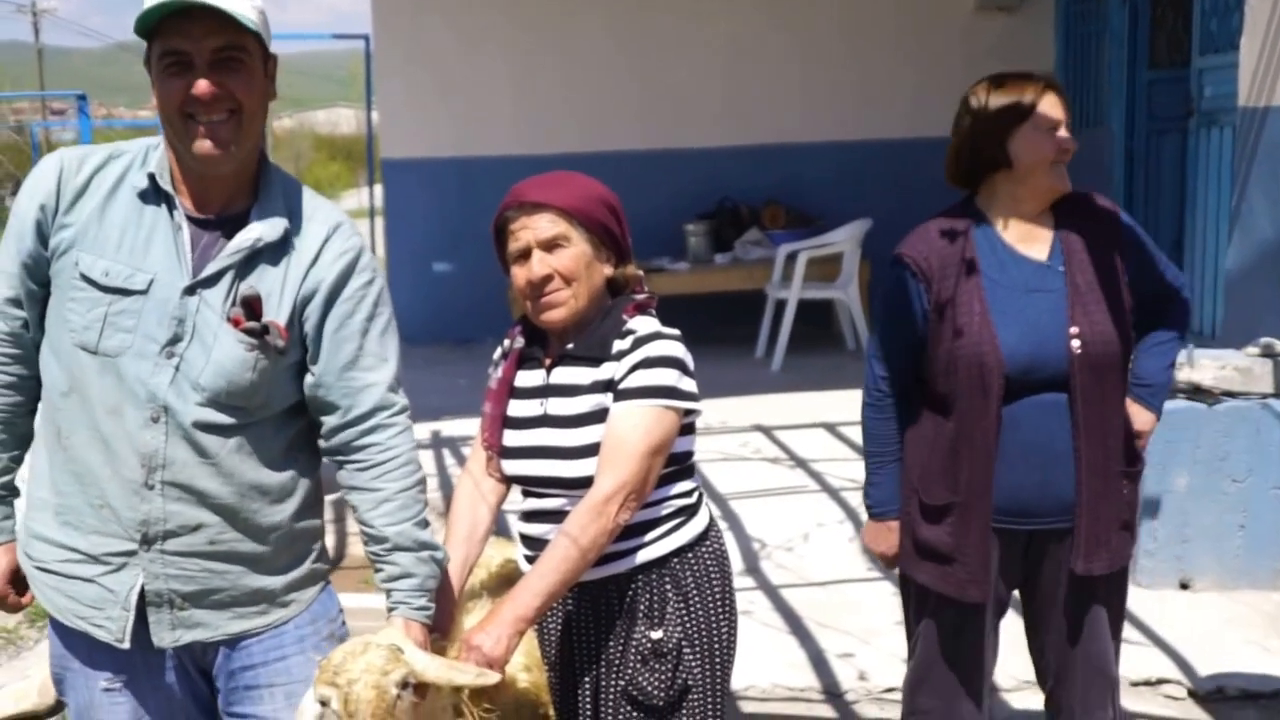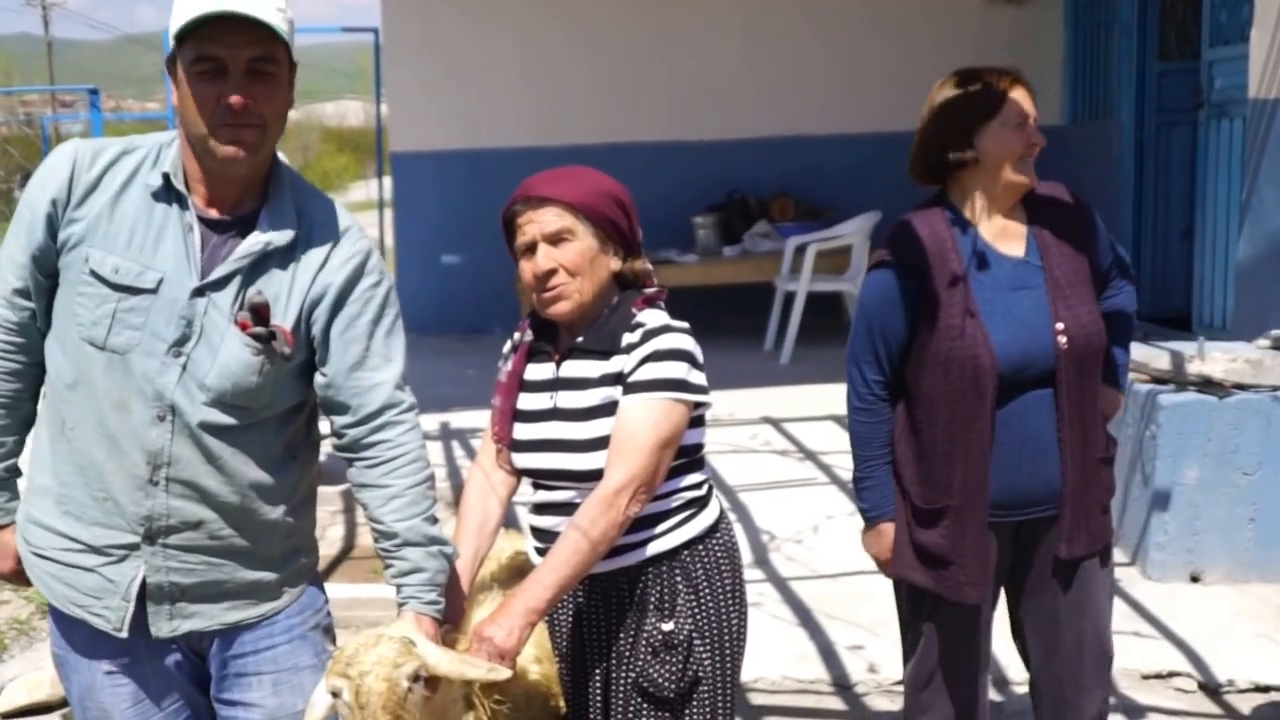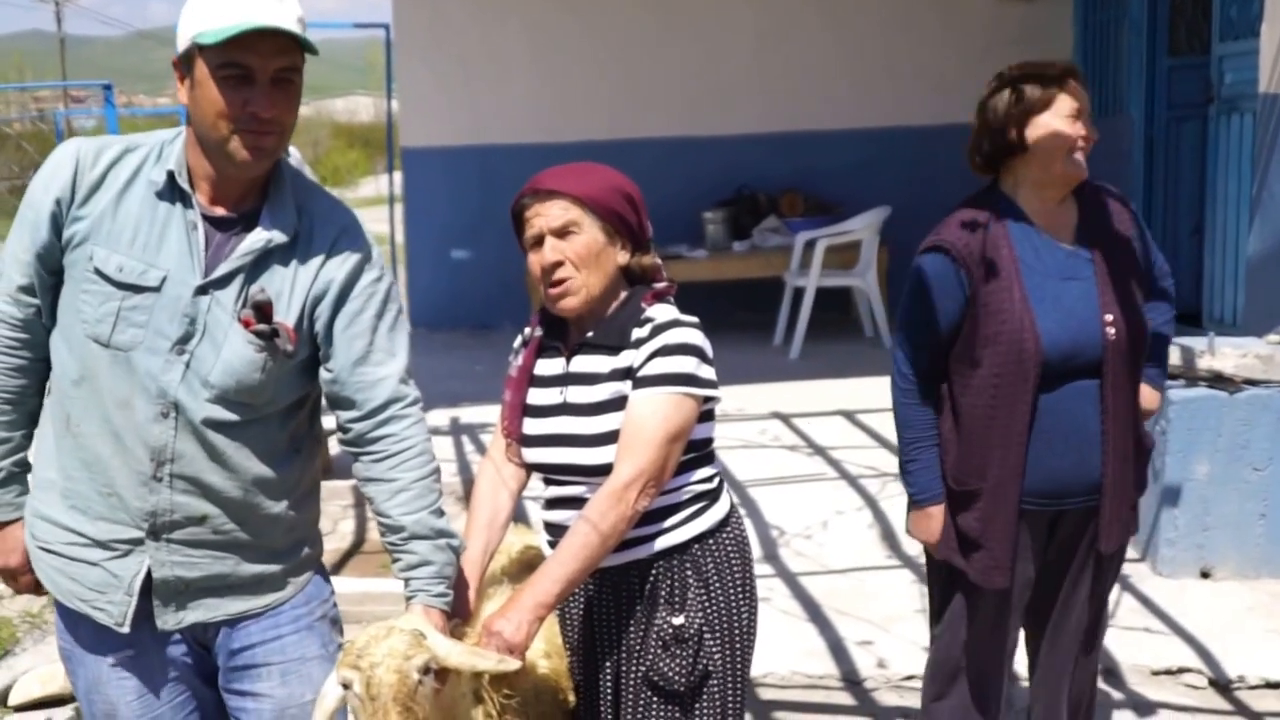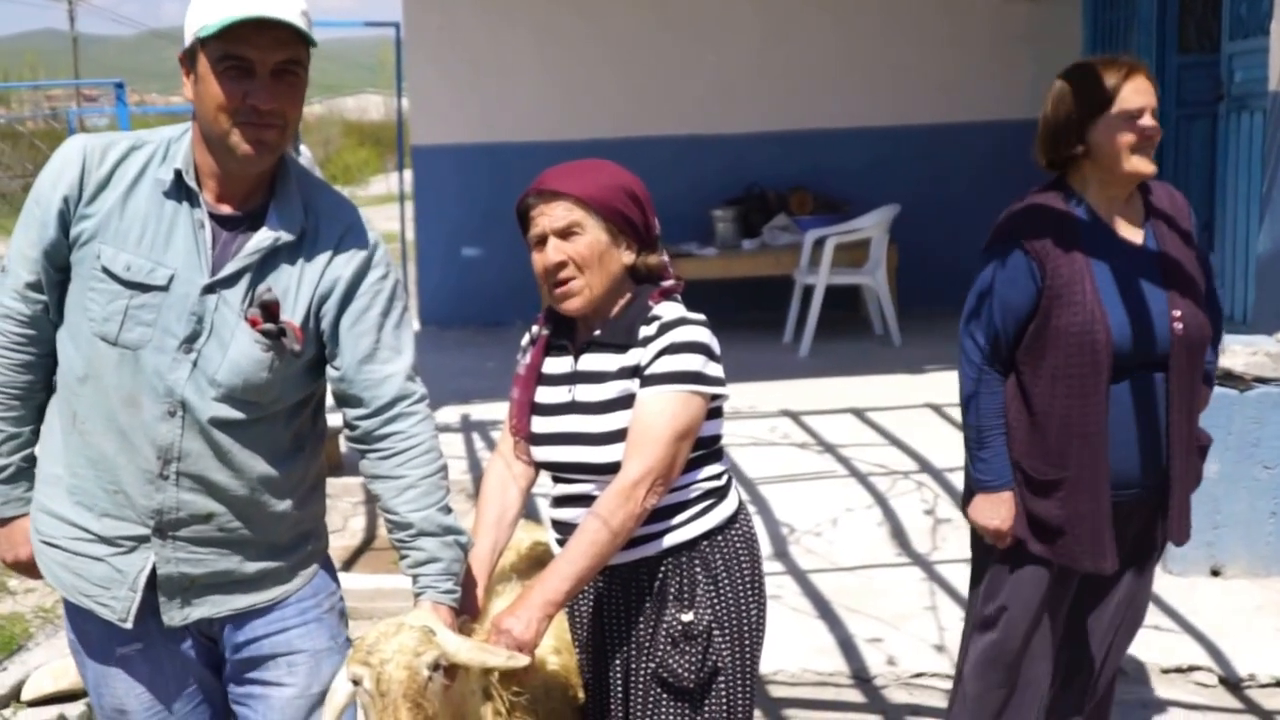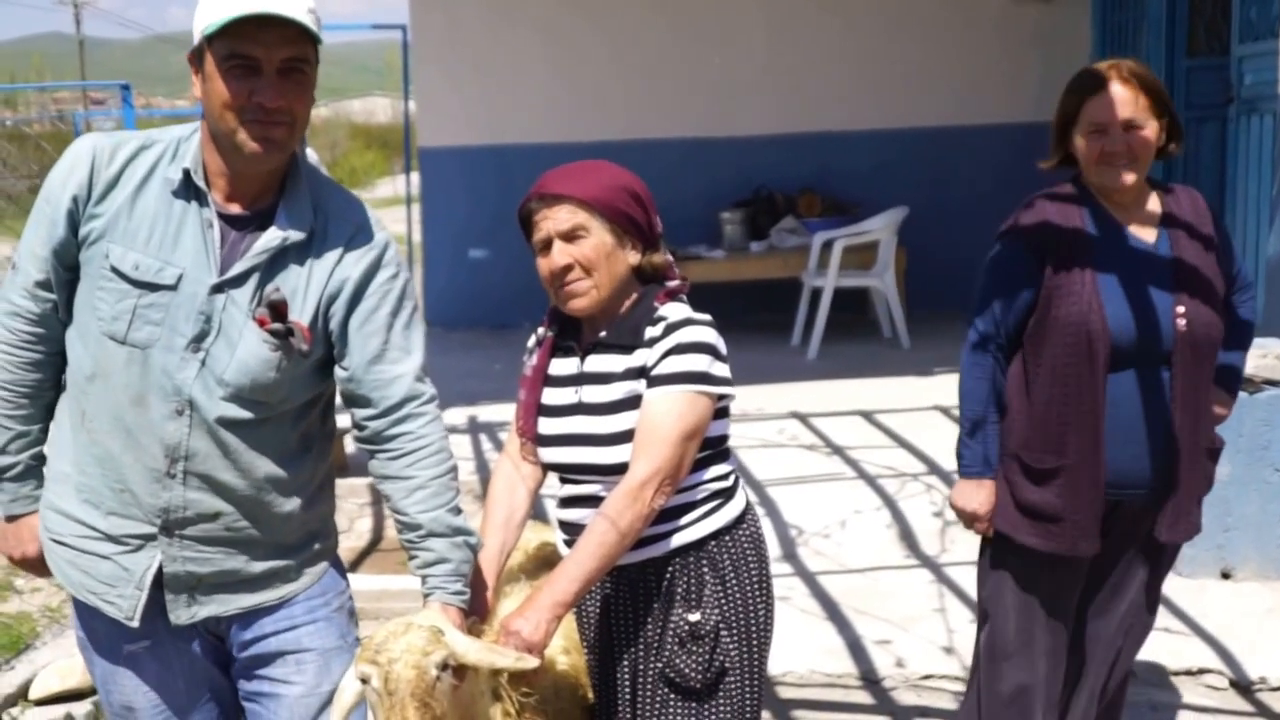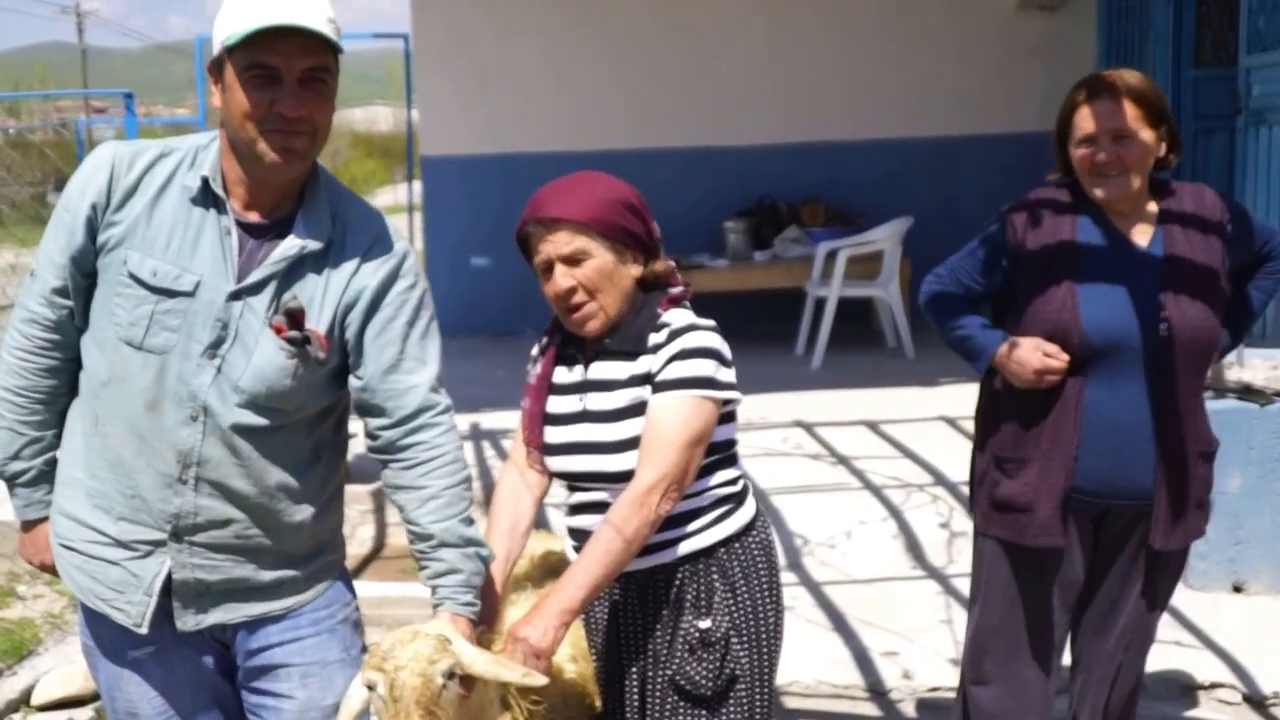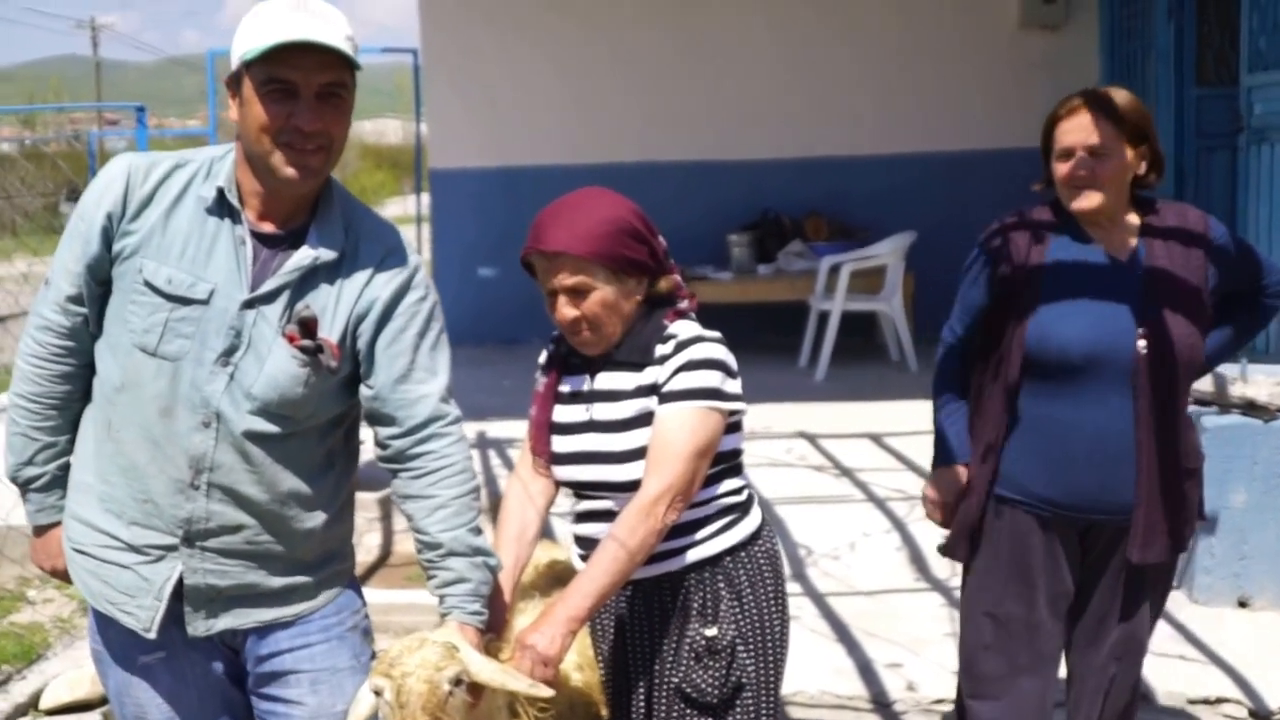
dt=0.4s
person 1, frame 1
left shoulder: (324, 246)
right shoulder: (65, 190)
left elbow: (370, 434)
left wrist: (411, 604)
left hip: (273, 610)
right hip: (98, 604)
person 1, frame 2
left shoulder: (332, 249)
right shoulder: (78, 182)
left elbow: (379, 430)
left wrist: (422, 597)
left hip: (265, 602)
right hip: (95, 589)
person 1, frame 3
left shoulder: (333, 242)
right shoulder: (81, 179)
left elbow: (384, 424)
left wrist: (429, 591)
left hip: (270, 591)
right hip: (101, 581)
person 1, frame 4
left shoulder: (340, 240)
right shoulder: (88, 176)
left elbow: (391, 419)
left wrist: (438, 587)
left hip: (279, 587)
right hip: (109, 577)
person 1, frame 5
left shoulder: (351, 244)
right shoulder: (99, 175)
left elbow: (400, 420)
left wrist: (447, 589)
left hip: (287, 585)
right hip: (117, 573)
person 1, frame 6
left shoulder: (368, 252)
right shoulder: (117, 183)
left elbow: (415, 430)
left wrist: (457, 598)
left hip: (294, 596)
right hip: (125, 581)
person 1, frame 7
left shoulder: (380, 265)
right shoulder: (132, 193)
left elbow: (425, 440)
left wrist: (464, 607)
left hip: (302, 602)
right hip: (137, 585)
person 2, frame 1
left shoulder: (1104, 230)
right shoulder: (931, 255)
left elbow: (1169, 303)
right elbow: (887, 390)
left wrist: (1146, 394)
right wrist: (884, 507)
left hip: (1083, 519)
right hip: (961, 522)
person 2, frame 2
left shoulder: (1069, 220)
right shoulder: (915, 254)
left elbow: (1117, 287)
right elbow: (869, 388)
left wrist: (1110, 379)
right wrist: (879, 510)
left hip: (1065, 506)
right hip: (953, 514)
person 2, frame 3
left shoulder: (1112, 215)
right shoulder: (964, 243)
left elbow: (1157, 293)
right elbow: (913, 371)
left wrist: (1150, 377)
right wrist: (925, 492)
left hip: (1097, 495)
right hip: (992, 499)
left knee: (1072, 655)
right knee: (970, 666)
person 2, frame 4
left shoulder: (1172, 212)
right shoulder: (1033, 235)
left elbow: (1205, 299)
right elbow: (981, 359)
left wrist: (1201, 380)
right wrist: (992, 481)
left hip: (1144, 492)
right hip: (1046, 490)
left knee: (1100, 650)
right knee: (1010, 658)
person 2, frame 5
left shoulder: (1193, 217)
right shoulder: (1041, 229)
left elbow: (1237, 299)
right elbow: (985, 347)
left wrist: (1223, 385)
right wrist: (978, 467)
left hip: (1156, 492)
right hip: (1049, 485)
left knee: (1111, 650)
right knee: (1018, 657)
person 2, frame 6
left shoulder: (1205, 218)
right shoulder: (1032, 226)
right elbow: (940, 292)
right wrist: (997, 350)
left hip: (1155, 497)
right hip: (1043, 489)
left knee: (1117, 661)
right knee: (1011, 665)
person 2, frame 7
left shoulder: (1192, 238)
right shoulder: (1016, 244)
right elbow: (957, 353)
left wrist: (1193, 361)
right wrist: (951, 457)
left hip: (1141, 512)
right hip: (1027, 506)
person 3, frame 1
left shoulder: (649, 350)
right shoulder: (514, 353)
left elbow: (613, 499)
right elbow: (481, 478)
left wrist: (509, 618)
right wrist: (444, 595)
left hip: (656, 595)
right hip: (558, 596)
person 3, frame 2
left shoulder: (658, 343)
right shoulder: (523, 346)
left elbow: (622, 493)
right elbow: (491, 469)
left wrist: (519, 611)
right wrist: (455, 587)
left hip: (667, 587)
right hip: (569, 588)
person 3, frame 3
left shoulder: (668, 338)
right shoulder: (535, 341)
left elbow: (632, 487)
right elbow: (503, 463)
left wrist: (528, 605)
right wrist: (466, 580)
left hip: (677, 582)
right hip: (580, 583)
person 3, frame 4
left shoulder: (676, 336)
right shoulder: (542, 339)
left elbow: (640, 485)
right elbow: (511, 461)
left wrist: (538, 602)
right wrist: (474, 578)
left hip: (686, 578)
right hip: (590, 580)
person 3, frame 5
left shoulder: (682, 336)
right shoulder: (548, 342)
left elbow: (648, 485)
right elbow: (518, 462)
left wrist: (547, 603)
right wrist: (482, 579)
left hip: (694, 577)
right hip: (598, 580)
person 3, frame 6
left shoulder: (686, 343)
right shoulder: (553, 350)
left elbow: (654, 491)
right elbow: (523, 470)
left wrist: (554, 611)
right wrist: (488, 587)
left hip: (703, 585)
right hip: (606, 588)
person 3, frame 7
left shoulder: (692, 354)
right shoulder: (560, 358)
left elbow: (661, 502)
right elbow: (531, 479)
left wrist: (562, 619)
right wrist: (496, 596)
left hip: (710, 591)
right hip: (612, 594)
